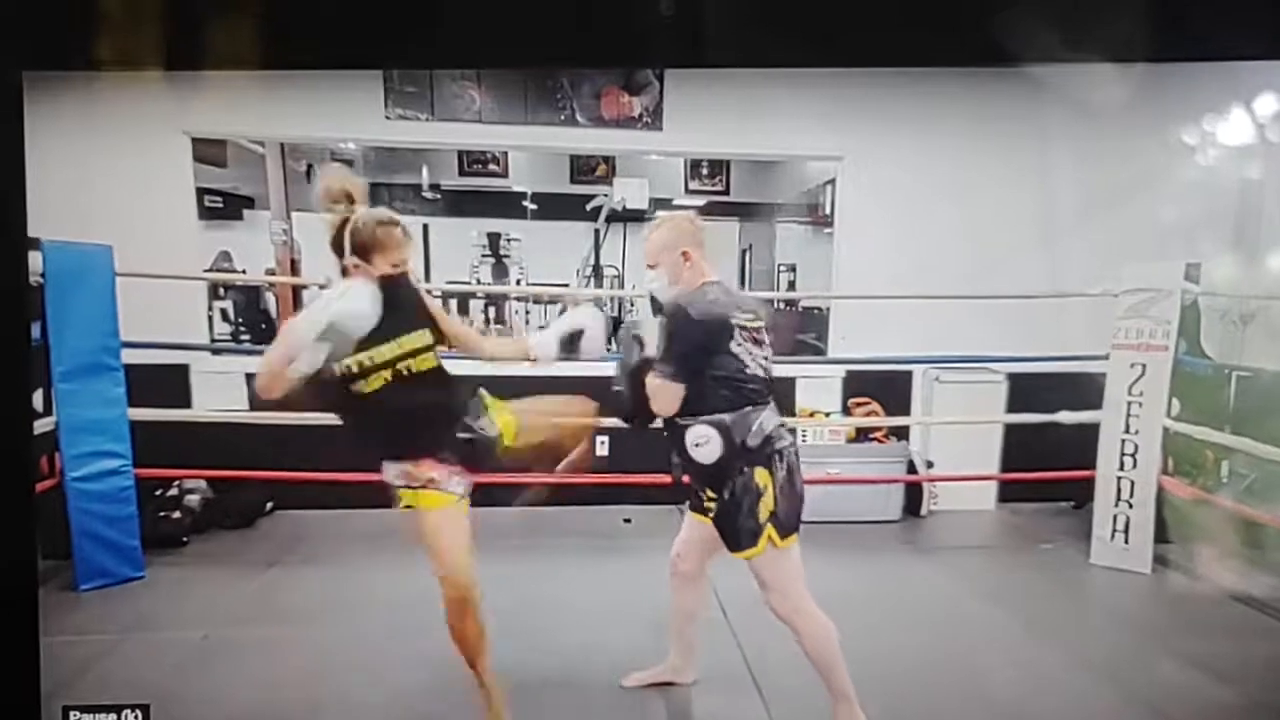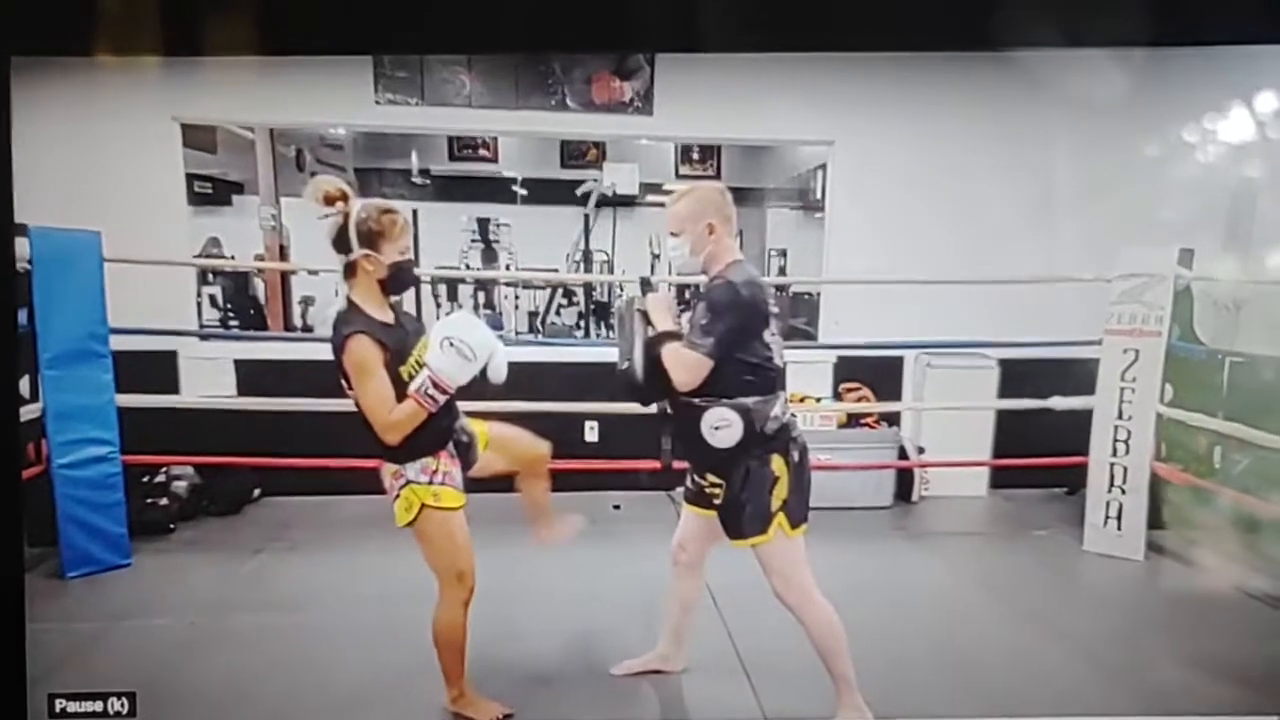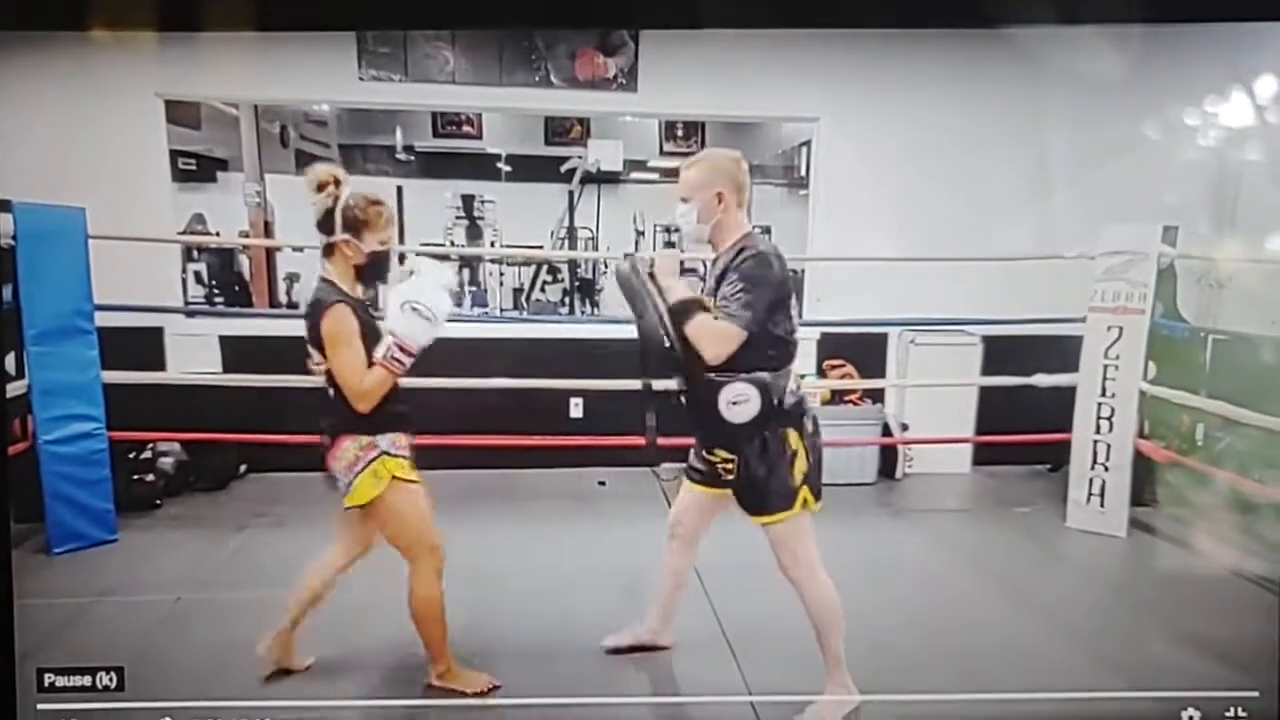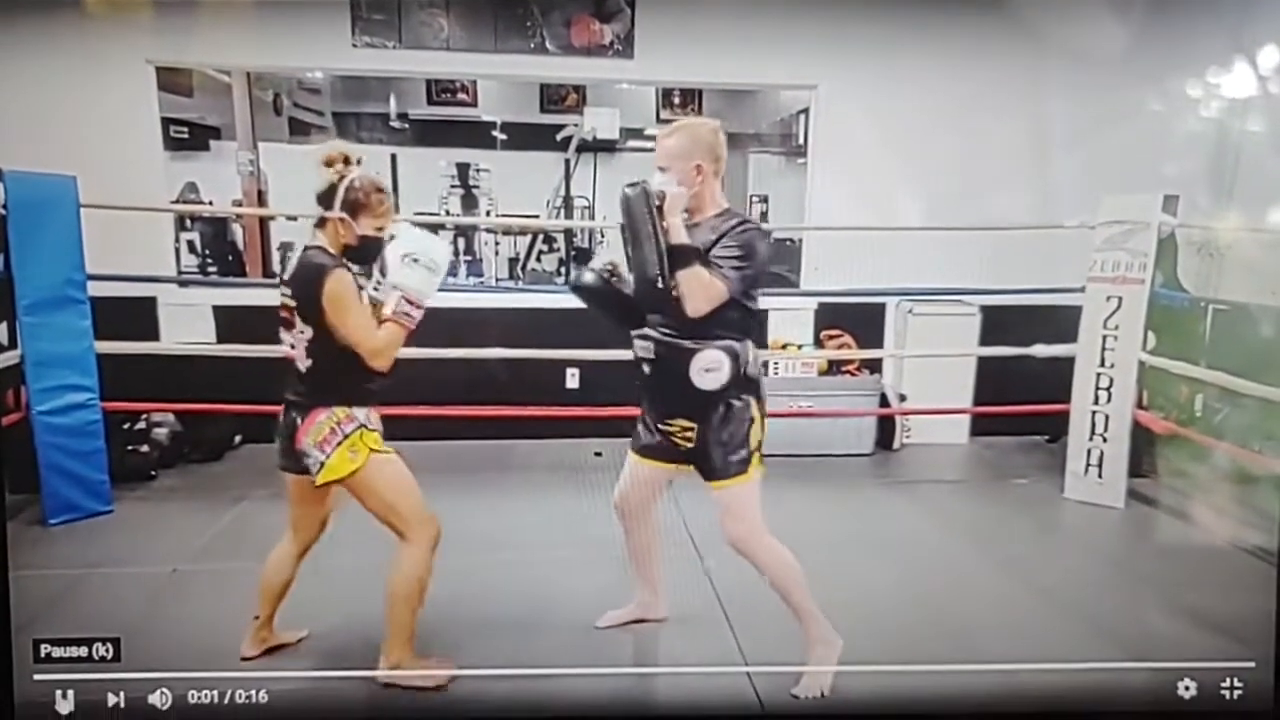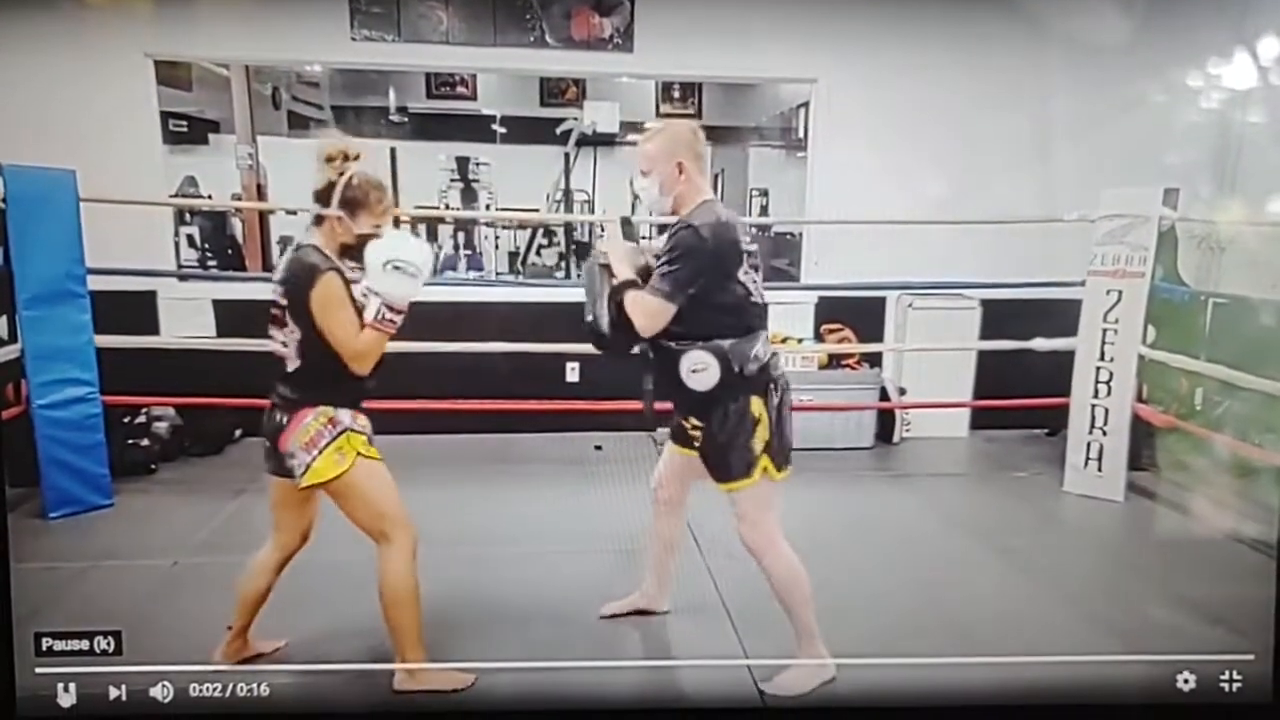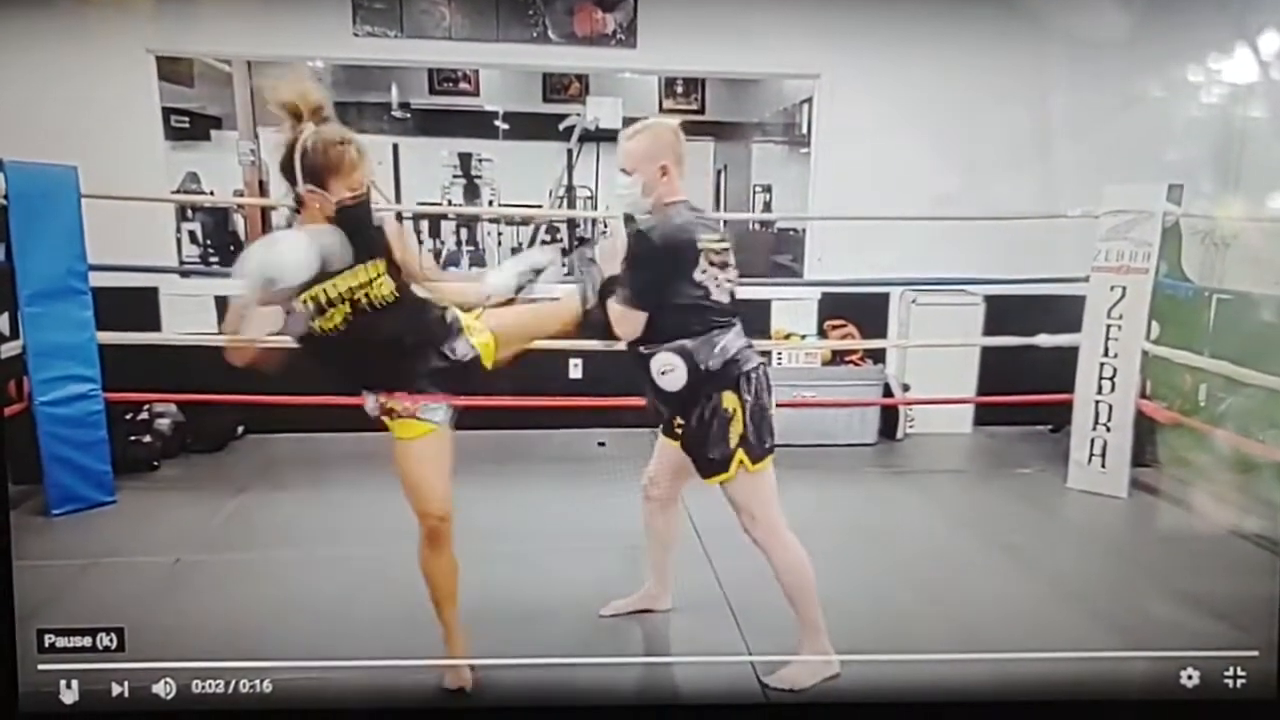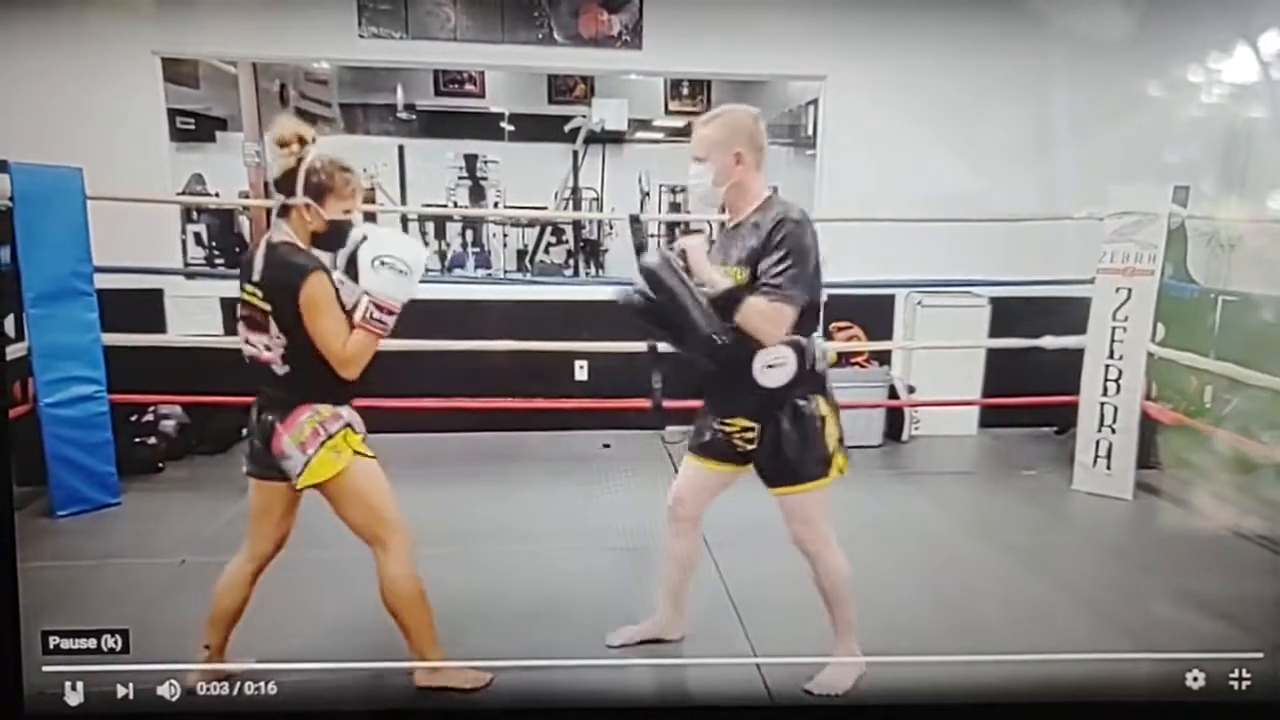
dt=0.7s
person 1, frame 1
left shoulder: (687, 314)
right shoulder: (739, 305)
left elbow: (664, 403)
left wrist: (649, 357)
right wrist: (665, 354)
left hip: (752, 472)
right hip: (731, 468)
left knee: (788, 600)
right knee: (685, 562)
right ankle: (679, 664)
person 1, frame 2
left shoulder: (732, 292)
right shoulder: (733, 286)
left elbow: (686, 374)
left wrist: (662, 322)
right wrist: (667, 330)
left hip: (761, 460)
right hip: (724, 456)
left knee: (792, 586)
right knee: (685, 552)
right ankle: (669, 652)
person 1, frame 3
left shoulder: (759, 262)
right shoulder: (729, 260)
left elbow: (717, 347)
left wrist: (675, 290)
right wrist: (683, 299)
left hip: (771, 436)
left knee: (798, 562)
right knee: (682, 526)
right ankle: (657, 627)
person 1, frame 4
left shoulder: (740, 234)
right shoulder: (678, 228)
left elbow: (699, 301)
right elbow: (659, 299)
left wrist: (673, 229)
right wrist: (620, 279)
left hip: (724, 403)
right hip: (668, 398)
left knee: (745, 531)
right knee: (631, 500)
left ankle: (822, 639)
right ankle: (650, 599)
person 1, frame 5
left shoulder: (696, 234)
right shoulder: (716, 223)
left elbow: (648, 320)
left wrist: (622, 270)
right wrist: (641, 275)
left hip: (741, 400)
right hip: (710, 395)
left knee: (759, 533)
right knee: (666, 489)
left ankle: (815, 653)
right ankle: (655, 592)
person 1, frame 6
left shoulder: (654, 234)
right shoulder: (699, 226)
left elbow: (626, 327)
left wrist: (605, 287)
right wrist: (630, 275)
left hip: (723, 395)
right hip: (699, 393)
left knee: (763, 522)
right knee: (657, 488)
left ankle: (818, 648)
right ankle: (657, 590)
person 1, frame 7
left shoulder: (787, 227)
right shoulder: (730, 229)
left elbow: (774, 327)
left wrist: (711, 276)
right wrist: (689, 287)
left hip: (788, 404)
right hip: (729, 401)
left knee: (811, 535)
right knee: (682, 505)
left ankle: (849, 650)
right ankle: (668, 619)
person 2, frame 1
left shoulder: (411, 297)
right shoulder: (324, 321)
left elbow: (476, 344)
right elbow: (270, 387)
left wrist: (546, 344)
right wrist: (303, 343)
left hip: (471, 421)
right hip: (422, 467)
left knee: (581, 414)
right knee: (460, 589)
left ankle: (562, 463)
person 2, frame 2
left shoulder: (388, 309)
right shoulder: (358, 337)
right elbow: (391, 428)
left wrist: (464, 351)
right wrist: (444, 375)
left hip: (453, 435)
right hip: (420, 469)
left knee: (537, 452)
right knee: (459, 584)
left ankle: (545, 524)
person 2, frame 3
left shoulder: (343, 293)
right shoulder: (335, 310)
left elbow: (370, 353)
right elbow: (364, 395)
left wrist: (412, 308)
right wrist: (407, 337)
left hip: (376, 440)
right hip: (368, 446)
left knee: (353, 545)
right knee: (427, 556)
left ankle: (280, 643)
right ankle: (443, 668)
person 2, frame 4
left shoulder: (307, 264)
right shoulder: (332, 277)
right elbow: (379, 353)
left wrist: (388, 291)
right wrist: (414, 294)
left hip: (304, 420)
right hip: (339, 425)
left knee: (303, 530)
right knee: (421, 529)
left ankle: (261, 632)
right ankle: (397, 658)
person 2, frame 5
left shoulder: (302, 260)
right shoulder: (323, 277)
right elbow: (360, 357)
left wrist: (380, 293)
right wrist: (391, 297)
left hip: (293, 420)
right hip: (326, 425)
left knee: (287, 539)
right knee: (399, 538)
left ankle: (234, 643)
right ankle: (412, 667)
person 2, frame 6
left shoulder: (374, 230)
right shoulder: (282, 260)
left elbow: (434, 286)
right elbow: (243, 351)
left wrist: (494, 283)
right wrist: (247, 309)
left hip: (447, 347)
right hip: (400, 395)
left knee: (544, 315)
right knee: (435, 520)
left ankle: (592, 298)
right ankle: (454, 645)
person 2, frame 7
left shoulder: (259, 256)
right shoulder: (306, 274)
right elbow: (348, 361)
left wrist: (357, 290)
right wrist: (386, 297)
left hip: (271, 422)
right hip: (316, 425)
left knee: (259, 549)
right knee: (393, 540)
left ankle: (211, 661)
right ankle: (430, 664)
